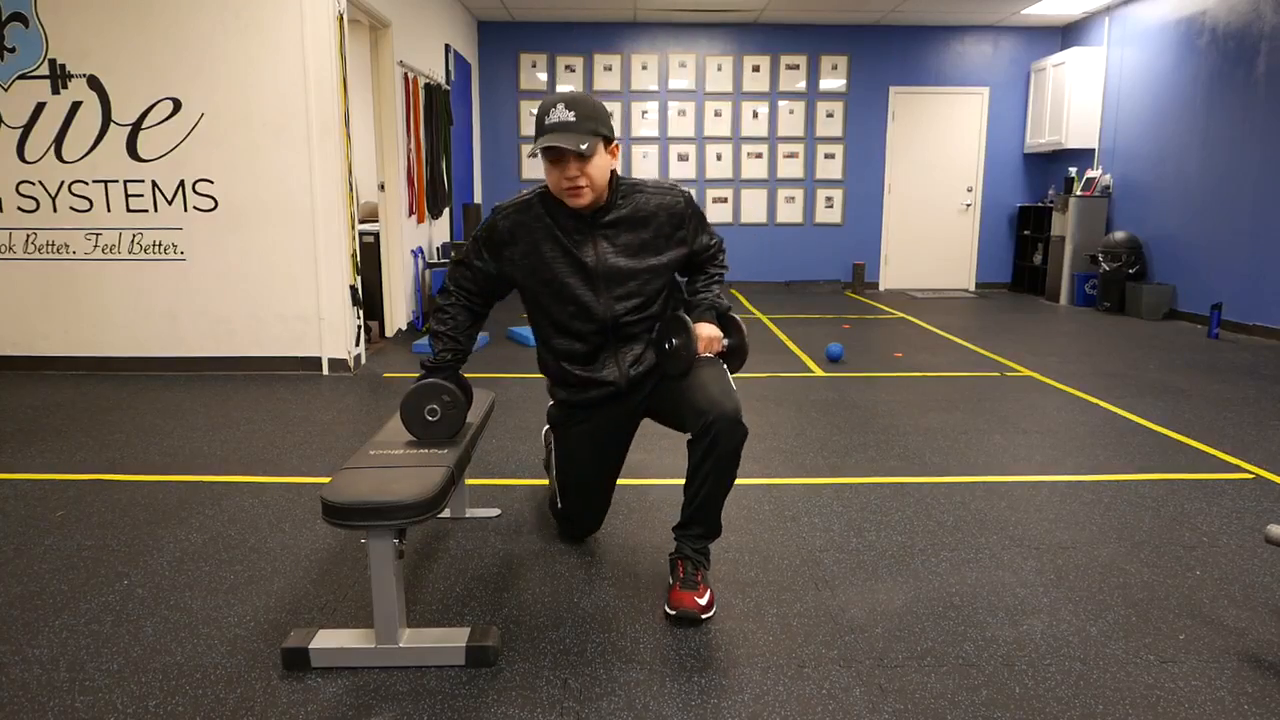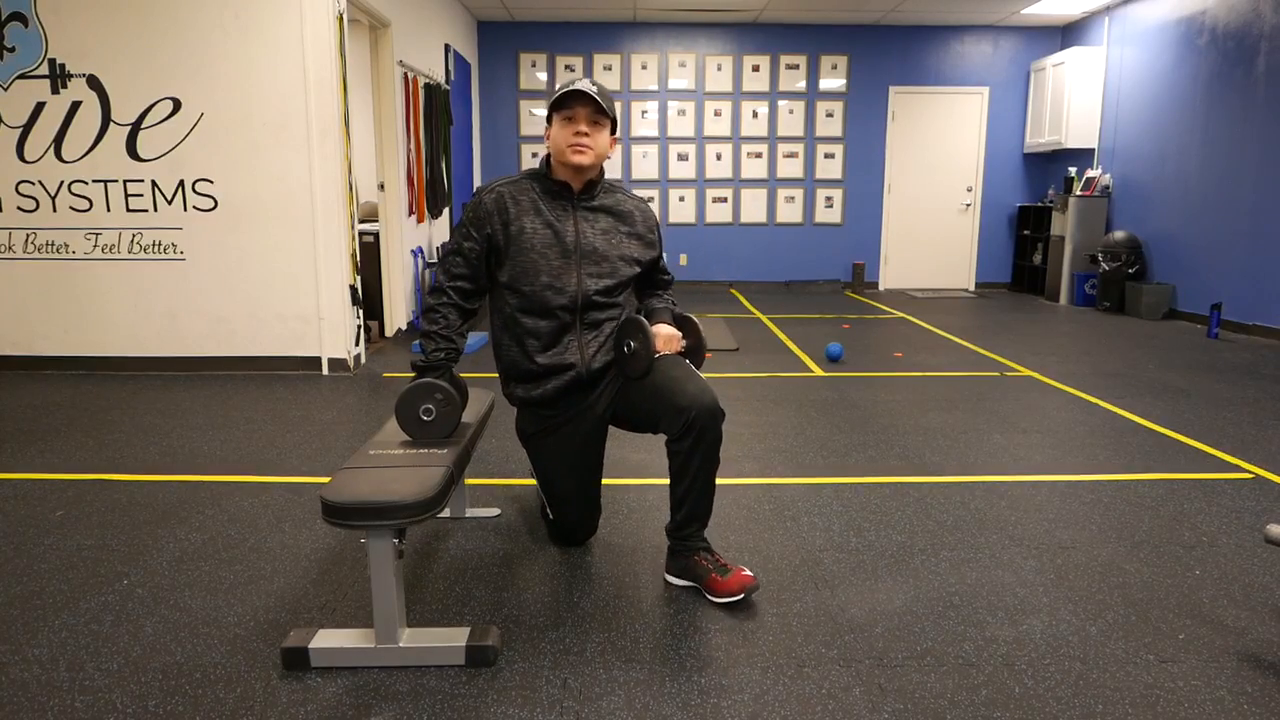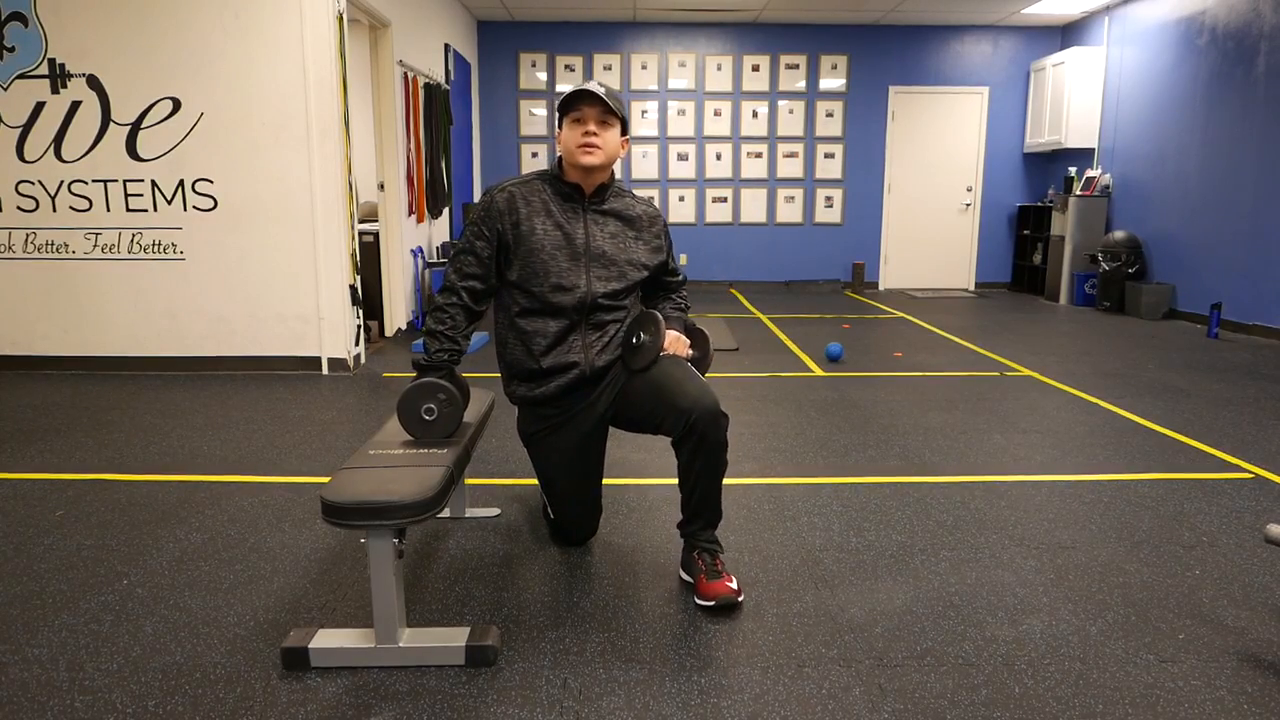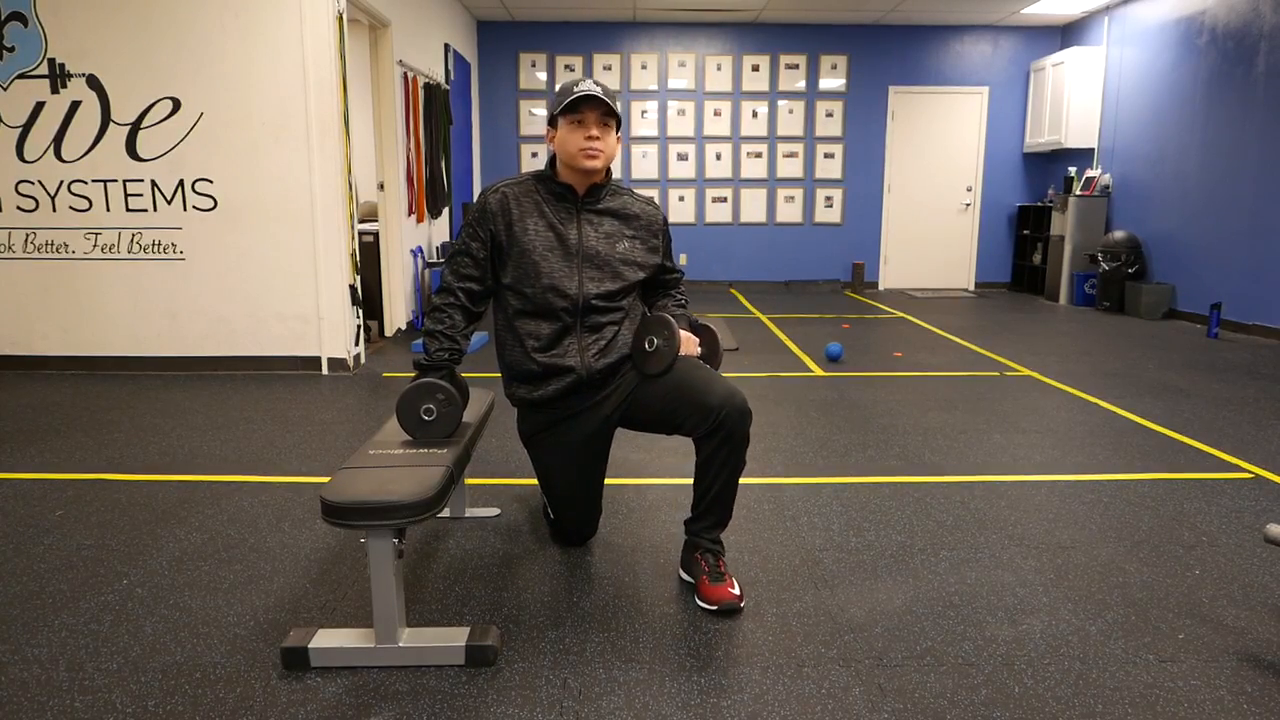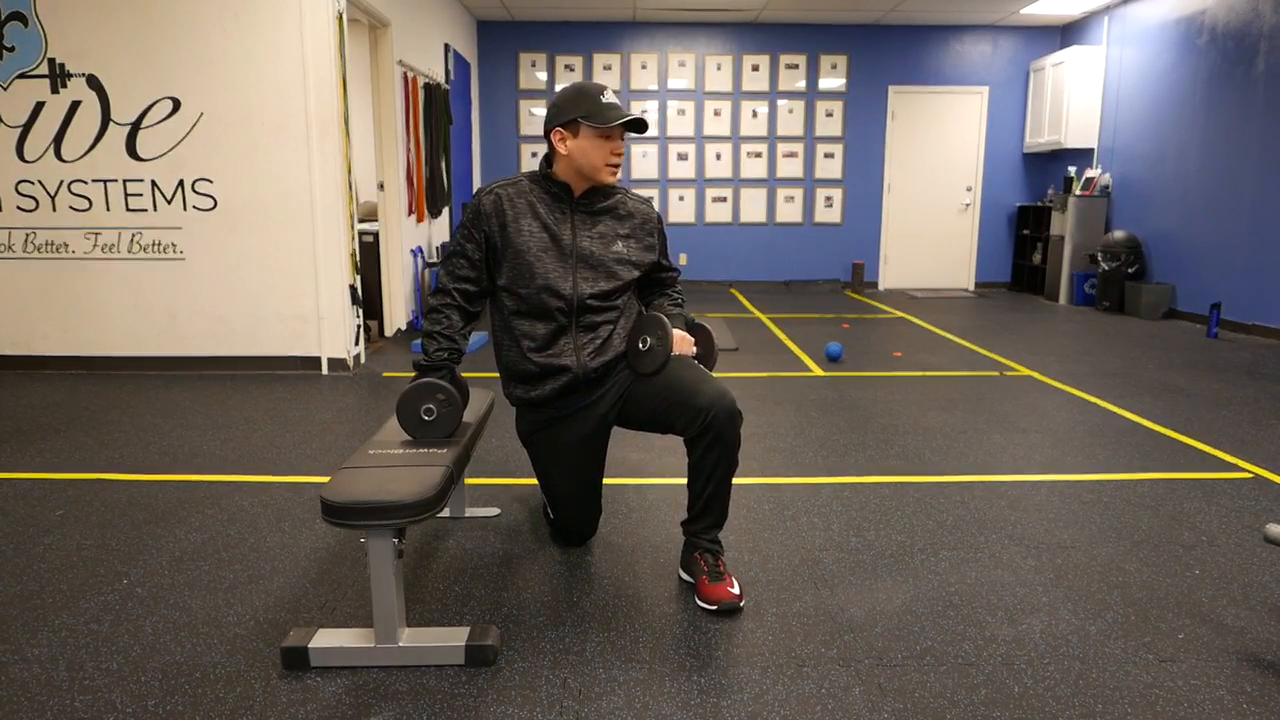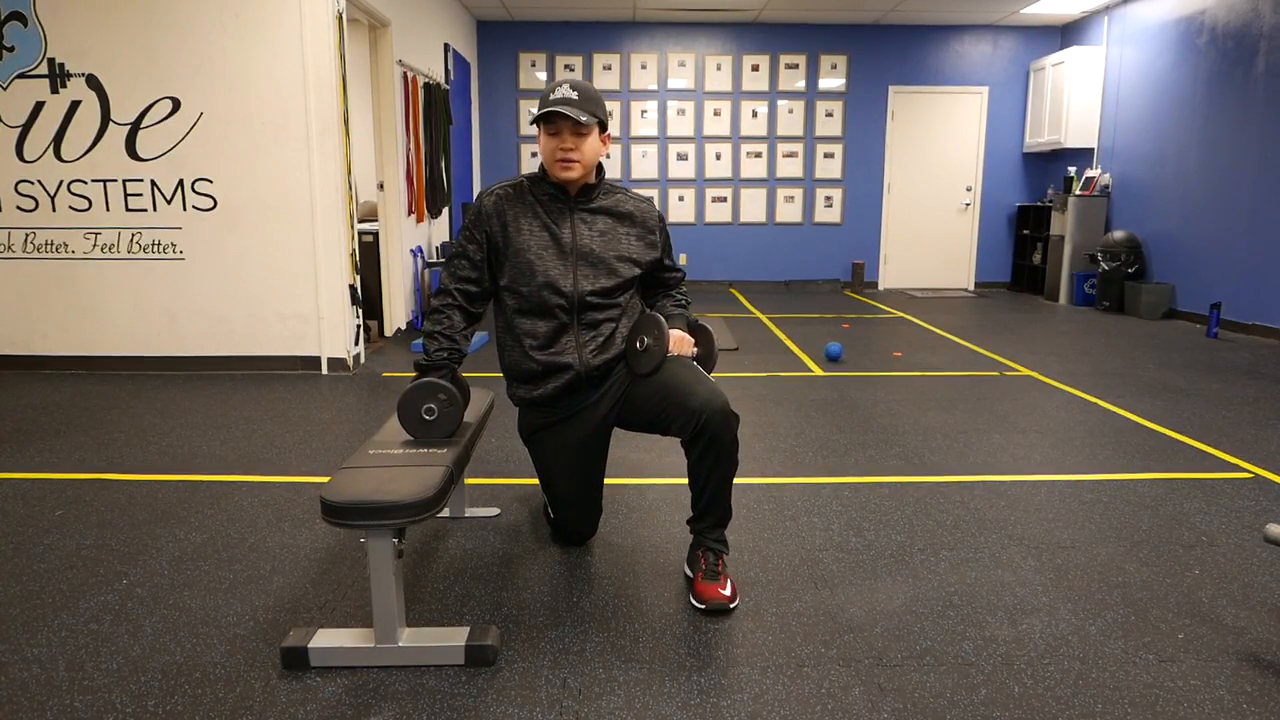
dt=0.7s
person 1, frame 1
left shoulder: (666, 207)
right shoulder: (512, 226)
left elbow: (709, 258)
right elbow: (461, 295)
left wrist: (705, 315)
right wrist: (442, 374)
left hip: (662, 357)
right hip: (583, 386)
left knee: (723, 417)
right knee: (577, 522)
left ankle: (690, 557)
right ankle: (559, 444)
person 1, frame 2
left shoulder: (635, 215)
right shoulder: (498, 204)
left elbow: (655, 283)
right elbow: (453, 291)
left wrist: (661, 321)
right wrist: (434, 372)
left hip: (623, 362)
right hip: (546, 391)
left knee: (700, 408)
right knee: (572, 529)
left ankle: (687, 549)
right ankle: (556, 472)
person 1, frame 3
left shoulder: (644, 219)
right shoulder: (507, 204)
left elbow: (667, 287)
right elbow: (462, 291)
left wrist: (672, 327)
right wrist: (436, 373)
left hip: (626, 364)
right hip: (547, 390)
left knee: (703, 412)
right knee: (573, 529)
left ankle: (700, 549)
right ankle: (563, 474)
person 1, frame 4
left shoulder: (643, 216)
right shoulder: (502, 206)
left elbow: (666, 285)
right elbow: (459, 293)
left wrist: (678, 326)
right wrist: (435, 374)
left hip: (629, 369)
right hip: (549, 397)
left knee: (727, 410)
right knee: (573, 531)
left ankle: (702, 549)
right ankle: (563, 479)
person 1, frame 5
left shoulder: (637, 216)
right shoulder: (497, 207)
left elbow: (662, 284)
right elbow: (455, 294)
left wrist: (674, 325)
right wrist: (435, 373)
left hip: (626, 367)
right hip: (546, 395)
left knee: (717, 408)
right knee: (573, 529)
left ankle: (701, 550)
right ankle: (564, 475)
person 1, frame 6
left shoulder: (638, 214)
right shoulder: (497, 209)
left elbow: (666, 284)
right elbow: (458, 295)
left wrist: (675, 325)
right wrist: (436, 372)
left hip: (629, 367)
right hip: (549, 396)
left knee: (712, 412)
right knee: (573, 529)
left ankle: (707, 549)
right ankle: (566, 477)
